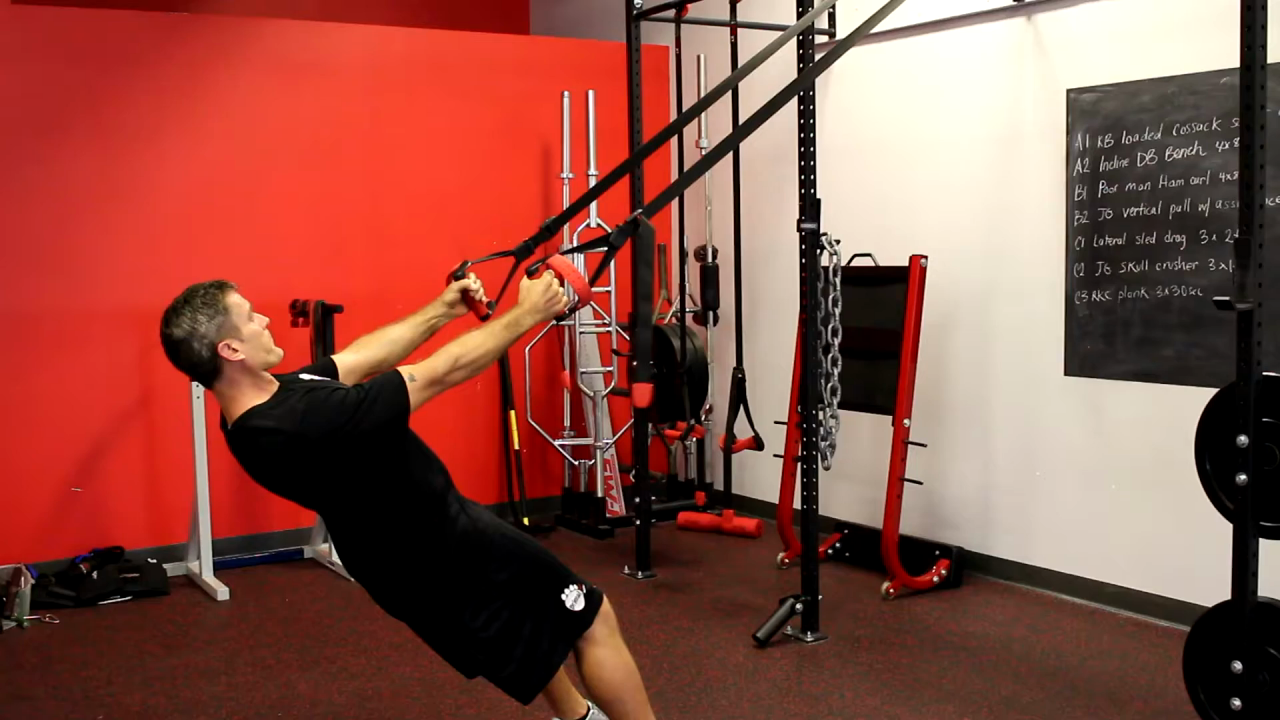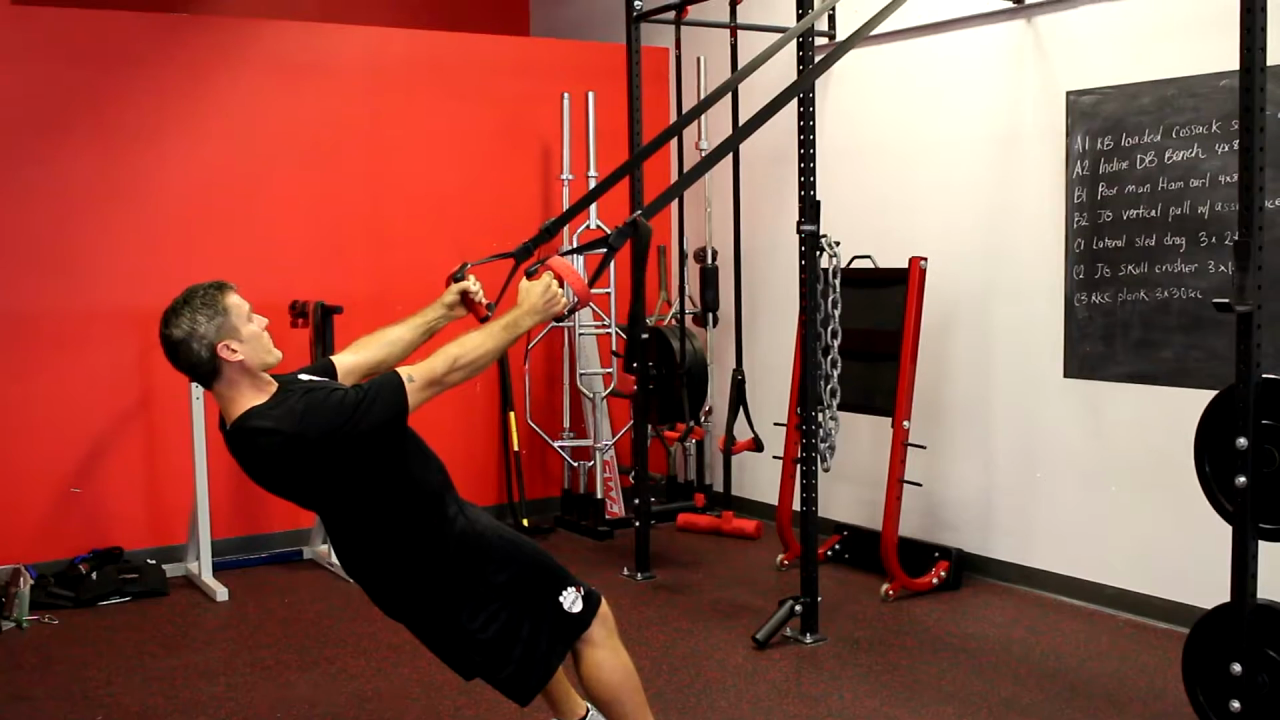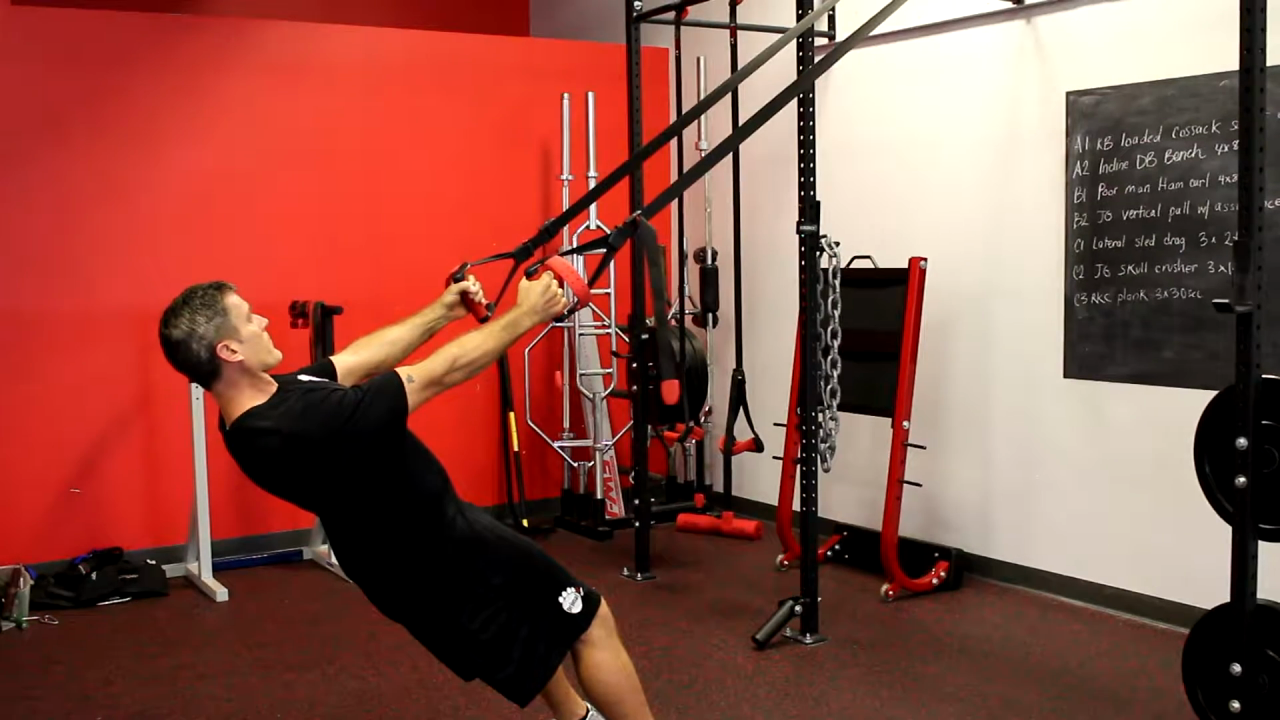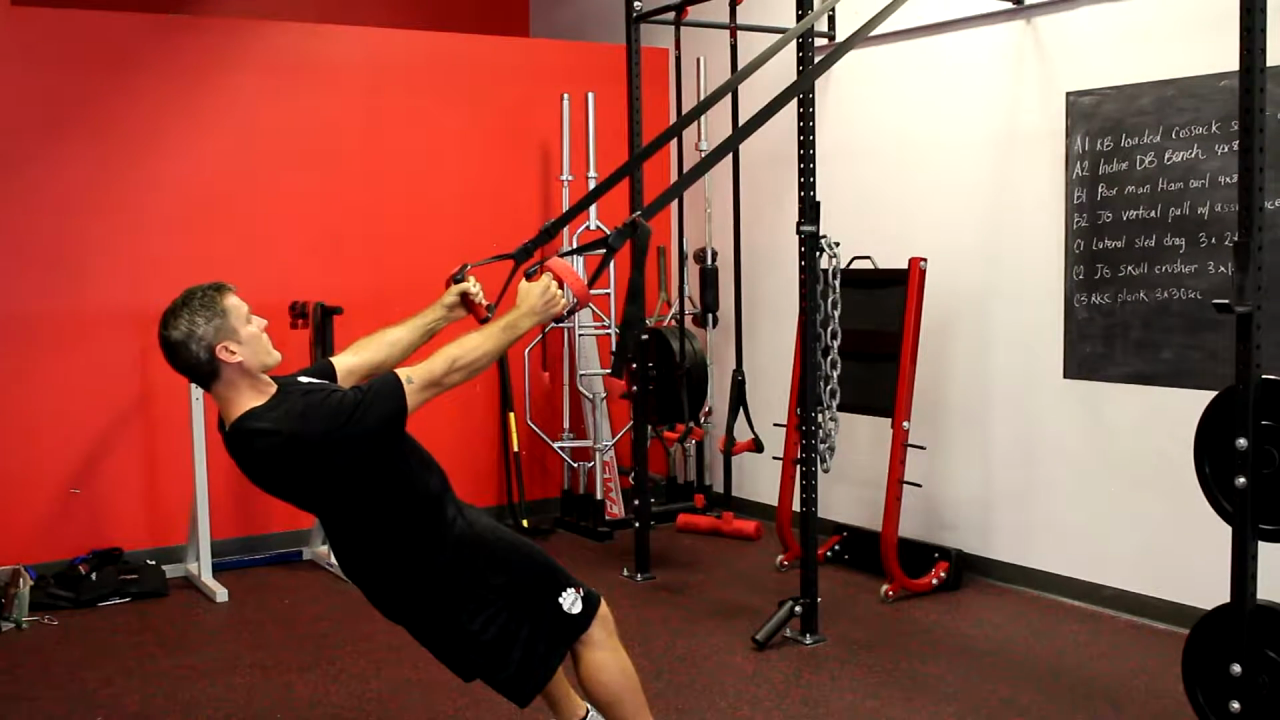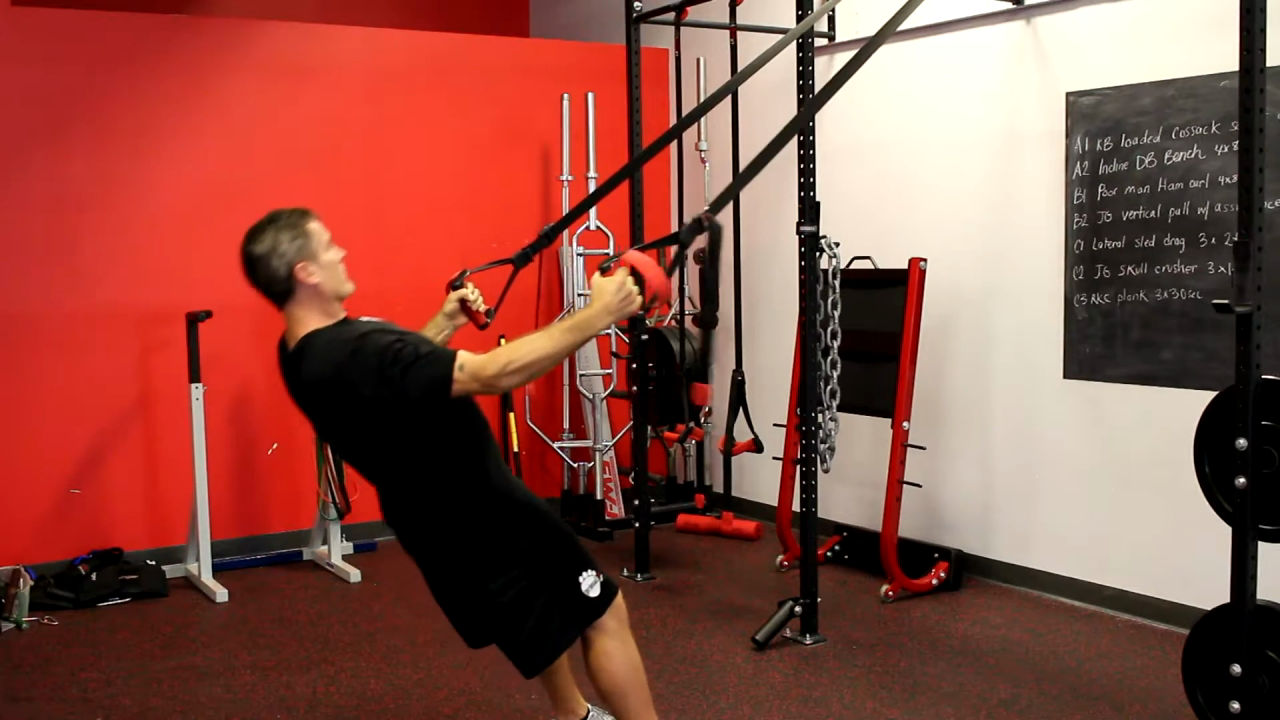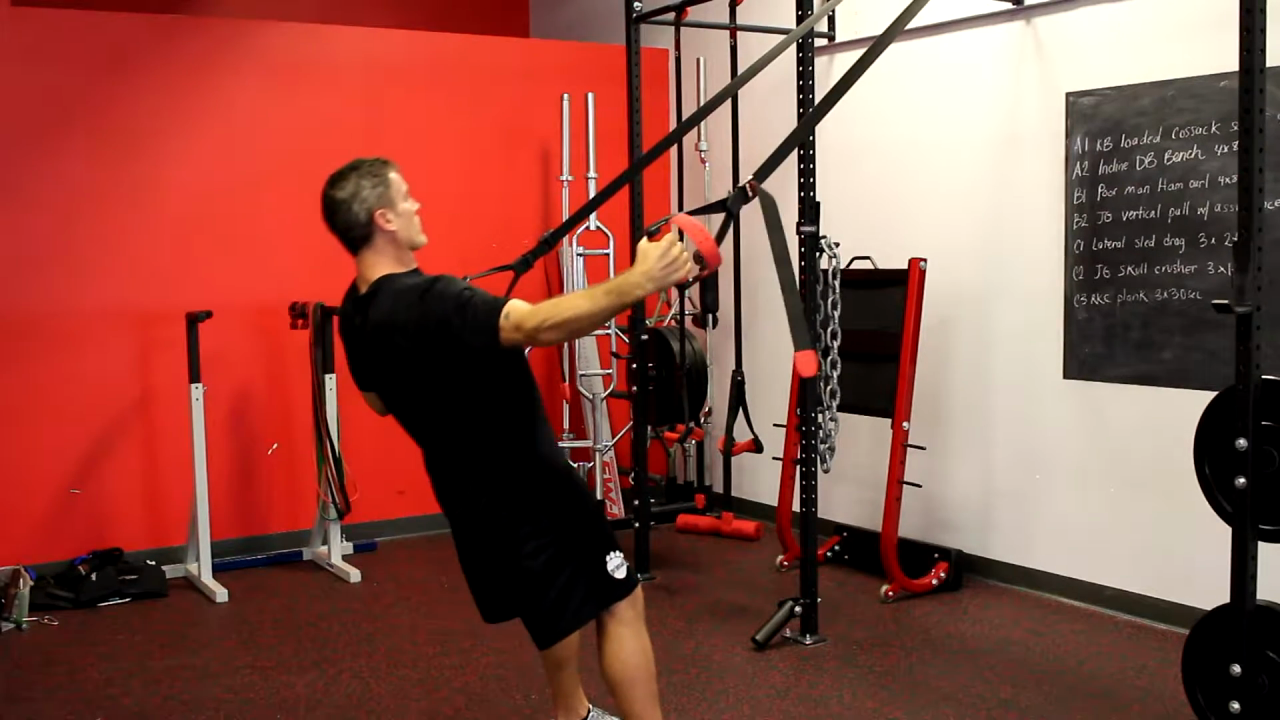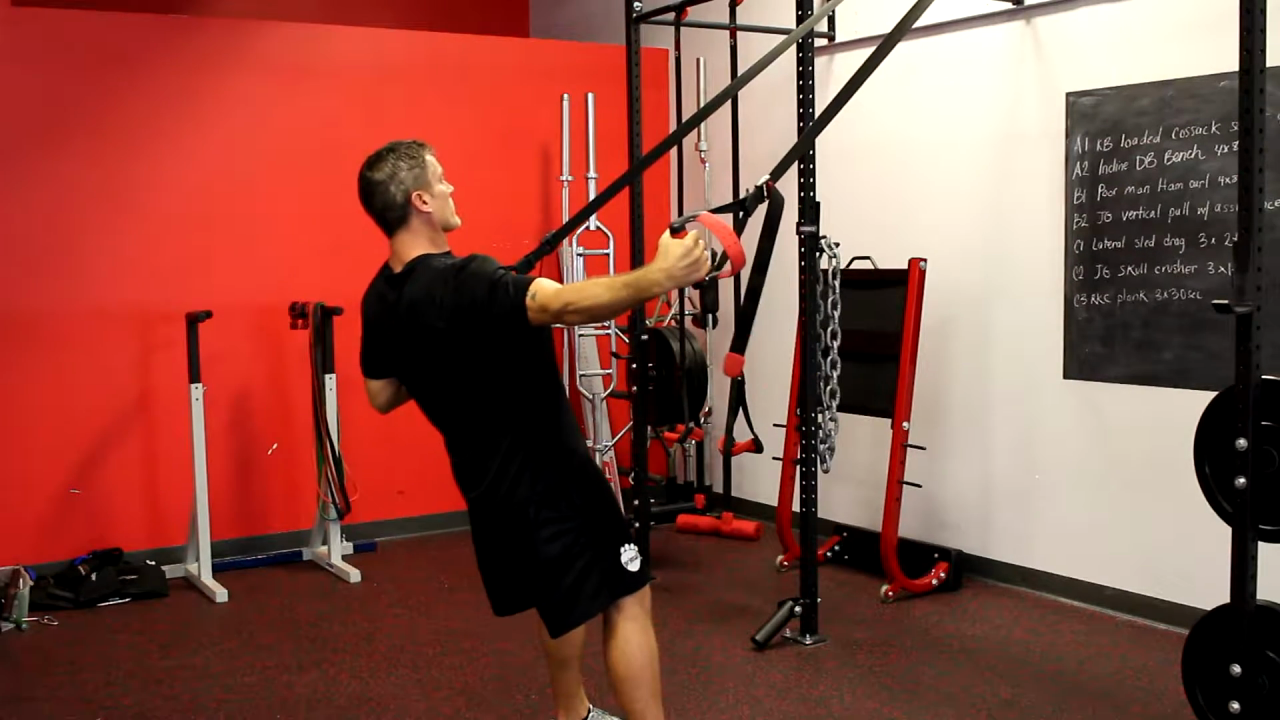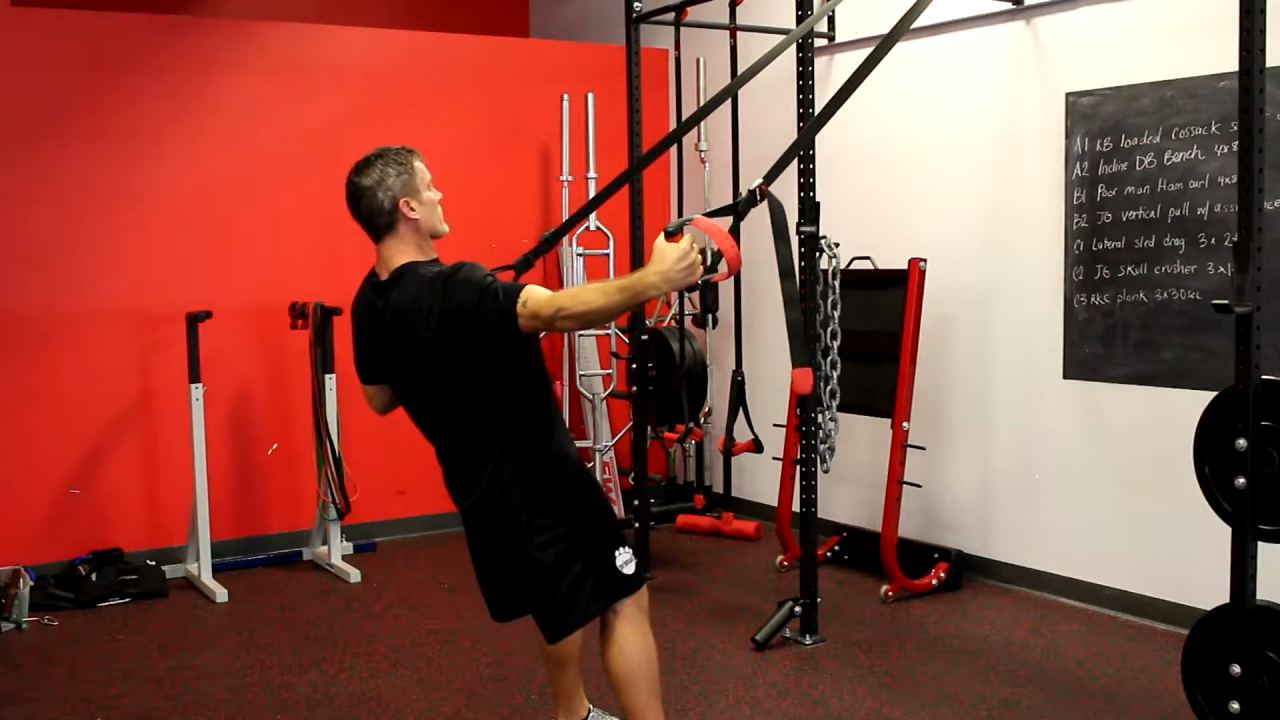
dt=0.5s
person 1, frame 1
left shoulder: (265, 406)
right shoulder: (309, 421)
left elbow: (360, 357)
right elbow: (441, 372)
left wrist: (442, 308)
right wrist: (527, 312)
left hip: (420, 540)
right hip: (446, 554)
left knee: (544, 614)
right knee: (595, 620)
person 1, frame 2
left shoulder: (265, 404)
right shoulder: (307, 423)
left elbow: (361, 359)
right elbow: (439, 374)
left wrist: (441, 311)
right wrist: (526, 315)
left hip: (419, 543)
right hip: (445, 558)
left knee: (544, 617)
right knee: (592, 624)
person 1, frame 3
left shoulder: (264, 405)
right shoulder: (306, 426)
left elbow: (359, 359)
right elbow: (439, 374)
left wrist: (441, 311)
right wrist: (525, 314)
left hip: (417, 543)
right hip: (442, 559)
left knee: (543, 617)
right knee: (592, 624)
person 1, frame 4
left shoulder: (261, 408)
right shoulder: (305, 426)
left elbow: (360, 360)
right elbow: (437, 375)
left wrist: (442, 312)
right wrist: (526, 315)
left hip: (418, 538)
right hip: (440, 558)
left knee: (547, 610)
right knee: (592, 625)
person 1, frame 5
left shoulder: (310, 352)
right shoulder: (352, 355)
right elbow: (493, 374)
left wrist: (443, 326)
right wrist: (597, 315)
left hip: (439, 510)
right hip: (474, 513)
left knee: (549, 608)
right knee: (603, 615)
person 1, frame 6
left shoulder: (361, 310)
right shoulder: (425, 303)
left elbow: (378, 398)
right elbow: (539, 325)
right wrist: (640, 281)
left hip: (473, 486)
right hip: (520, 482)
left knee: (565, 598)
right knee: (620, 605)
person 1, frame 7
left shoulder: (382, 297)
right shoulder: (462, 283)
left elbow: (382, 395)
right elbow: (565, 305)
right wrist: (662, 276)
left hip: (491, 477)
right hip: (542, 473)
left knee: (564, 593)
right knee: (628, 600)
person 1, frame 8
left shoulder: (371, 304)
right shoulder: (450, 291)
left elbow: (381, 398)
right elbow: (559, 312)
right wrist: (656, 279)
left hip: (483, 484)
right hip: (533, 478)
left knee: (564, 597)
right knee: (625, 602)
